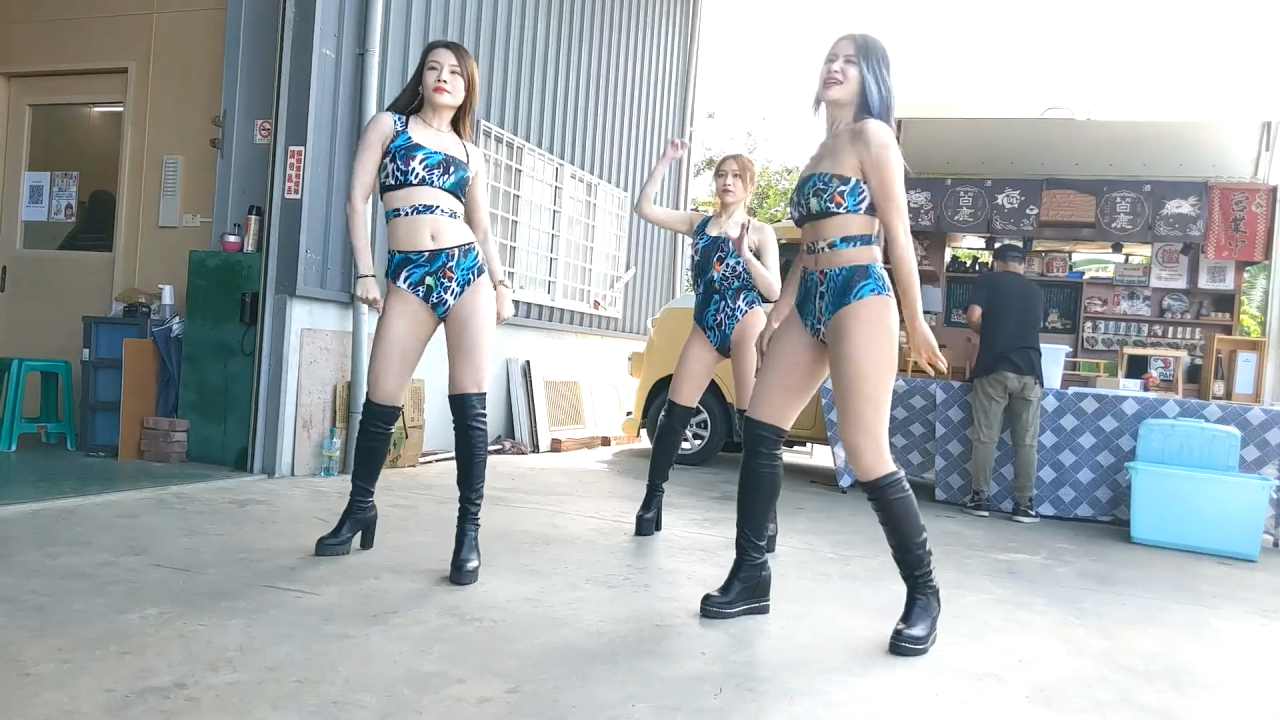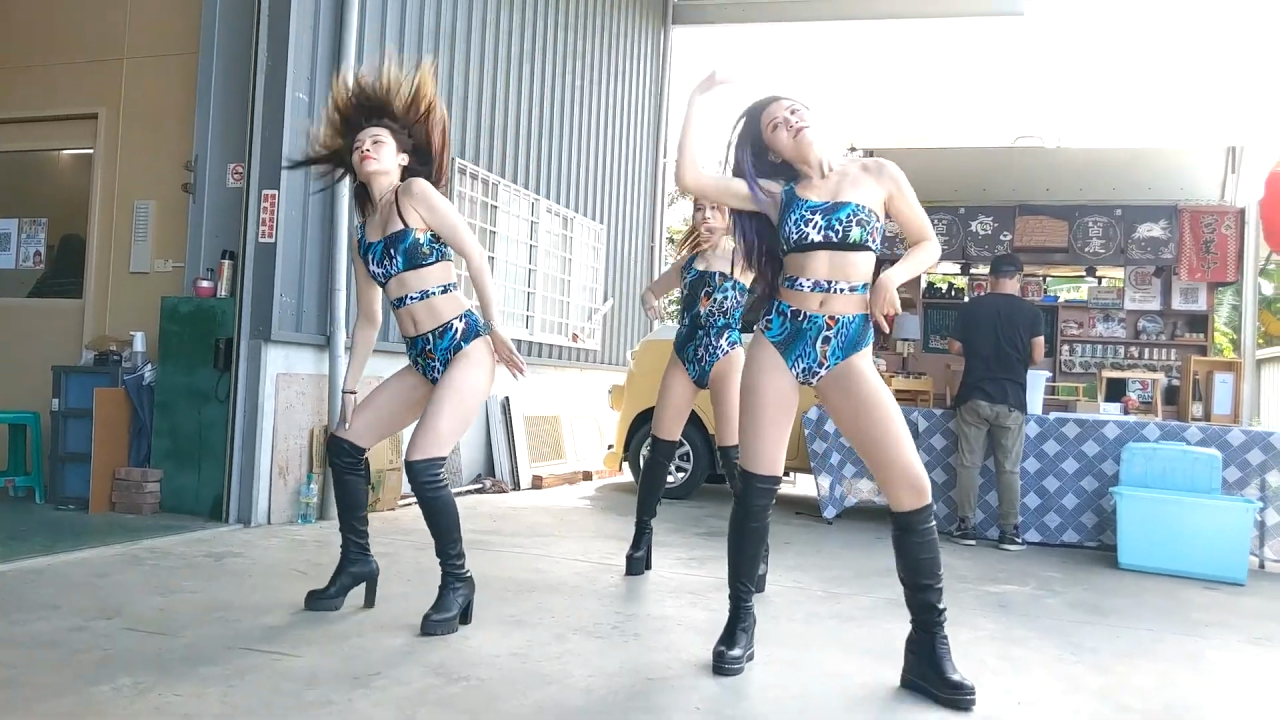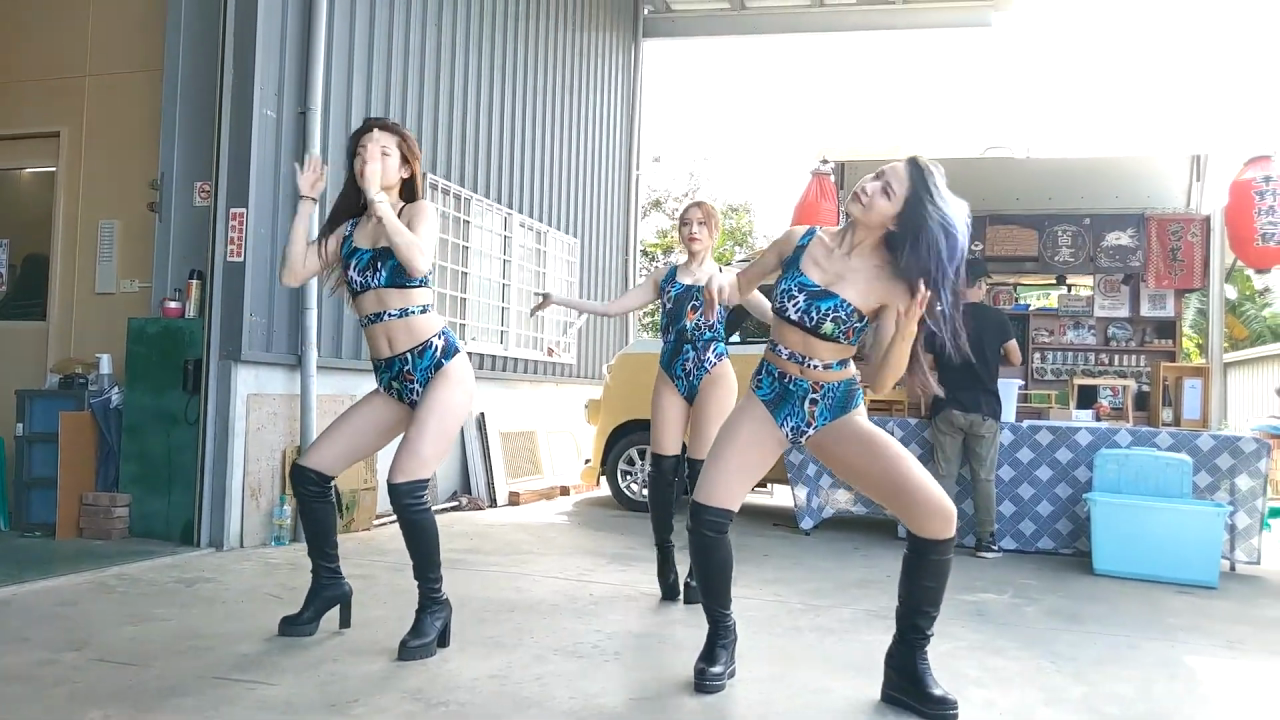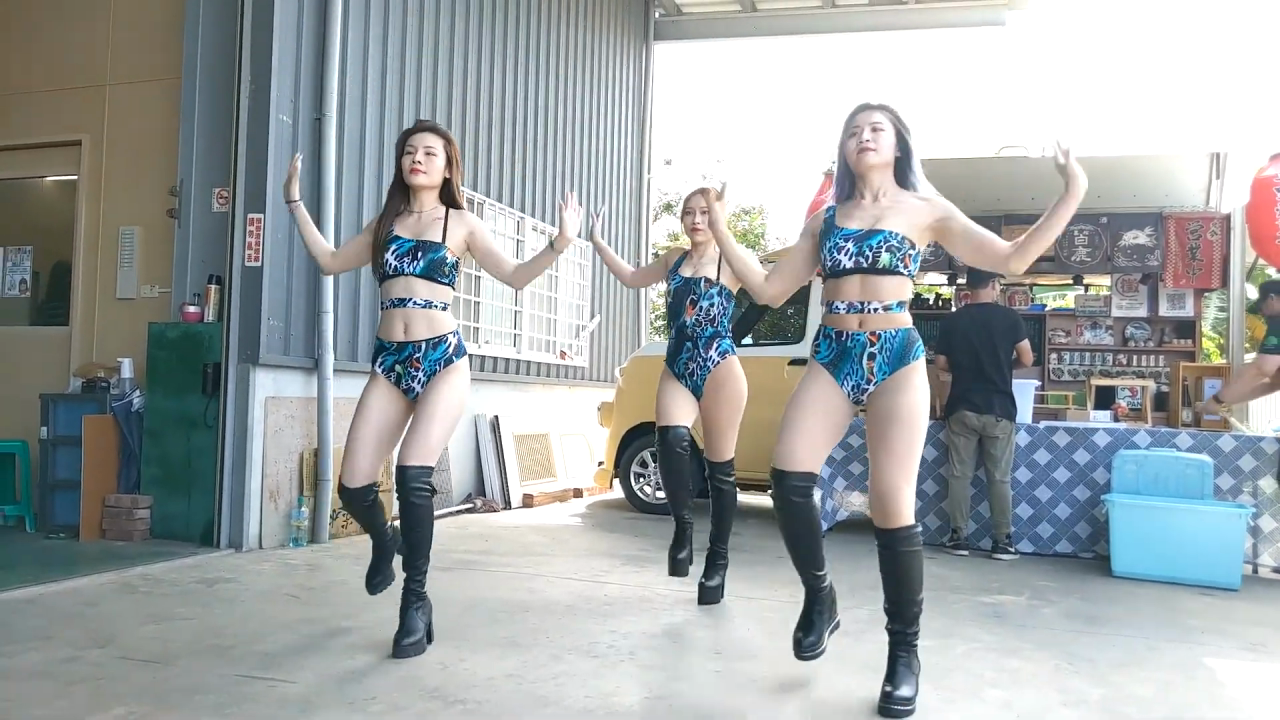
dt=1s
person 1, frame 1
left shoulder: (872, 134)
right shoulder: (823, 153)
left elbow: (897, 230)
left wrist: (914, 321)
right wrist: (779, 309)
left hip: (860, 299)
right hip: (810, 303)
left knee: (866, 456)
right knee: (759, 430)
left ankle: (922, 593)
right ankle: (750, 573)
person 1, frame 2
left shoulder: (880, 175)
right shoulder: (774, 194)
left elbow: (928, 243)
right elbow: (690, 179)
left wrist: (894, 275)
right wrist: (698, 97)
left hip: (848, 347)
right hip: (781, 339)
left knee: (910, 485)
right knee: (756, 484)
left ankle: (929, 647)
right ankle: (740, 619)
person 1, frame 3
left shoulder: (895, 281)
right shoulder: (799, 240)
left elbow: (886, 381)
right elbow: (745, 283)
left wrist: (904, 326)
right wrist: (724, 281)
left hip: (838, 410)
right hip: (771, 396)
left knee: (936, 515)
right knee: (708, 510)
left ankle: (907, 664)
right ankle: (721, 636)
person 1, frame 4
left shoulder: (926, 210)
right shoulder: (825, 217)
left elbow: (1011, 261)
right elbow: (771, 290)
left wrist: (1069, 197)
right wrist: (722, 234)
left hip: (897, 359)
right hip: (831, 357)
left knee: (892, 505)
right knee: (789, 475)
left ankle: (904, 654)
right ankle: (819, 598)
person 2, frame 1
left shoulder: (467, 151)
right shoulder: (388, 124)
right elbow: (356, 198)
left wrist: (500, 282)
right wrist: (365, 271)
left hip: (466, 272)
right hip: (408, 276)
left knee: (469, 405)
right knee: (381, 404)
left ankle: (469, 529)
right ankle: (360, 508)
person 2, frame 2
left shoulder: (418, 192)
right shoulder: (364, 233)
left elbow: (474, 254)
right elbow: (368, 319)
left wrist: (495, 330)
right wrist: (350, 390)
left hip: (464, 345)
right hip: (422, 358)
left knee: (422, 462)
right knee: (344, 444)
left ankle: (456, 581)
right ankle: (356, 560)
person 2, frame 3
left shoulder: (416, 213)
right shoulder: (344, 230)
left elbow: (418, 263)
right elbow: (293, 275)
left wrist: (376, 197)
right wrist: (307, 199)
left hip: (439, 366)
right hip: (391, 379)
left knee: (405, 484)
right knee: (309, 469)
left ankle: (433, 606)
right ankle: (328, 585)
person 2, frame 4
left shoulder: (462, 223)
right shoulder: (385, 221)
left elbow: (515, 275)
right elbow: (330, 261)
left wrist: (559, 243)
right wrist: (295, 201)
left hip: (443, 359)
right hip: (390, 362)
left knee: (413, 475)
right knee: (353, 483)
left ankle: (416, 602)
right ankle: (387, 545)
person 3, frame 1
left shoulder: (759, 231)
right shoulder: (699, 224)
left elbow: (773, 291)
right elbow: (644, 208)
left wrist: (746, 254)
right wrist: (666, 160)
left hip: (745, 324)
right hip: (704, 329)
right knee: (673, 415)
left ankle: (764, 513)
right ankle: (652, 500)
person 3, frame 2
left shoulder: (743, 258)
right shoulder: (685, 263)
right elbow: (652, 290)
right wrist: (648, 300)
left hip: (726, 361)
right hip: (683, 361)
left knee: (733, 456)
right knee: (659, 449)
right ankle: (642, 534)
person 3, frame 3
left shoulder: (730, 277)
right shoulder: (665, 276)
left elbow: (769, 313)
right elbow: (613, 307)
right wrist: (563, 300)
left hip: (714, 375)
right hip: (671, 377)
left knee: (702, 469)
right knee: (663, 468)
right ankle: (664, 554)
person 3, frame 4
right shoulder: (676, 258)
right elbow: (631, 277)
right wrist: (597, 239)
left hip: (720, 370)
right hip: (677, 371)
left knee: (720, 468)
right knee: (673, 441)
left ankle: (717, 560)
right ankle: (682, 527)
person 4, frame 1
left shoulder: (988, 280)
right shoulder: (1035, 290)
left elbow: (974, 317)
left hip: (993, 369)
right hip: (1029, 370)
left knee: (985, 437)
right knee: (1026, 442)
left ankle: (980, 498)
right ankle: (1024, 503)
person 4, frame 2
left shoulder: (971, 308)
right shoulder: (1031, 312)
left elbow: (955, 348)
right elbow: (1037, 358)
left hip: (973, 397)
right hip: (1010, 400)
left knee: (968, 464)
right knee: (1009, 468)
left ankle: (966, 526)
right ankle: (1009, 531)
person 4, frame 3
right shoulder: (996, 318)
left elbow: (929, 362)
right elbow: (1015, 359)
left hip: (948, 407)
right hip: (984, 408)
left knee: (944, 473)
right knee: (984, 476)
right ankle: (986, 540)
person 4, frame 4
left shoulder: (952, 321)
right shoulder: (1009, 318)
left elbow: (941, 364)
right elbow: (1026, 360)
left hip: (962, 408)
right hip: (998, 409)
left knee: (959, 475)
right knee: (1000, 478)
left ankle: (959, 537)
right ankle: (1002, 541)
